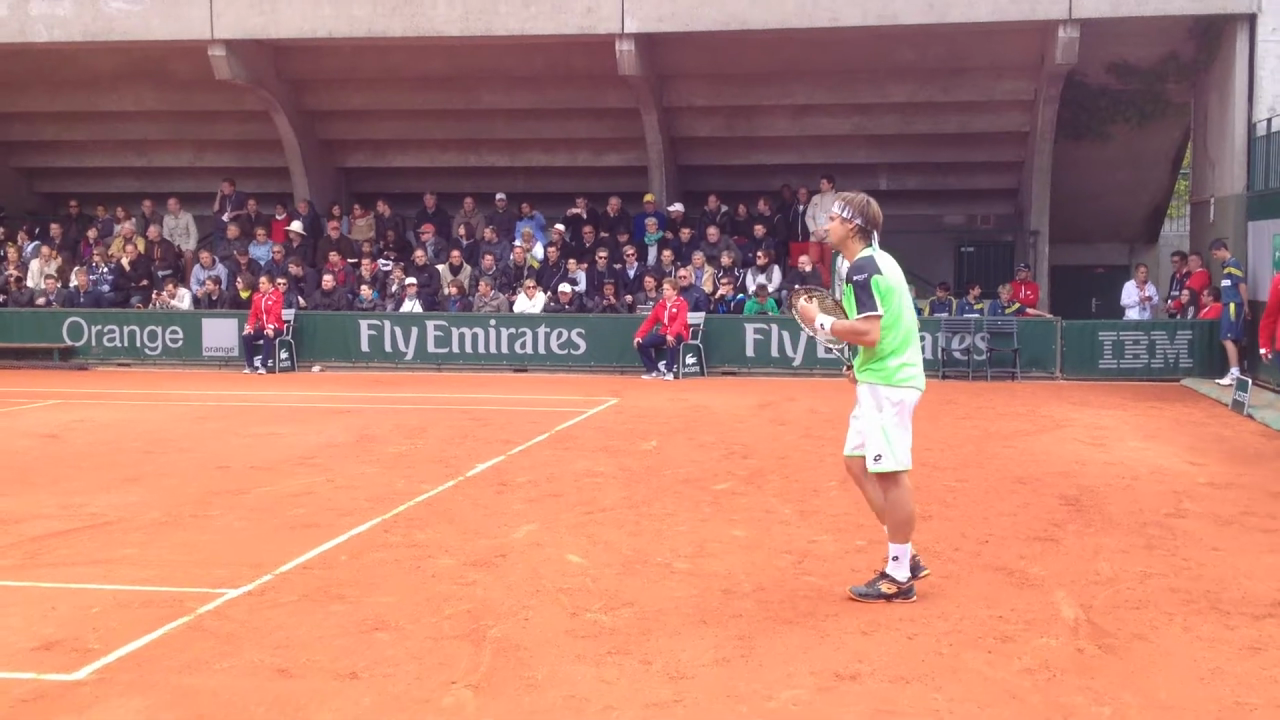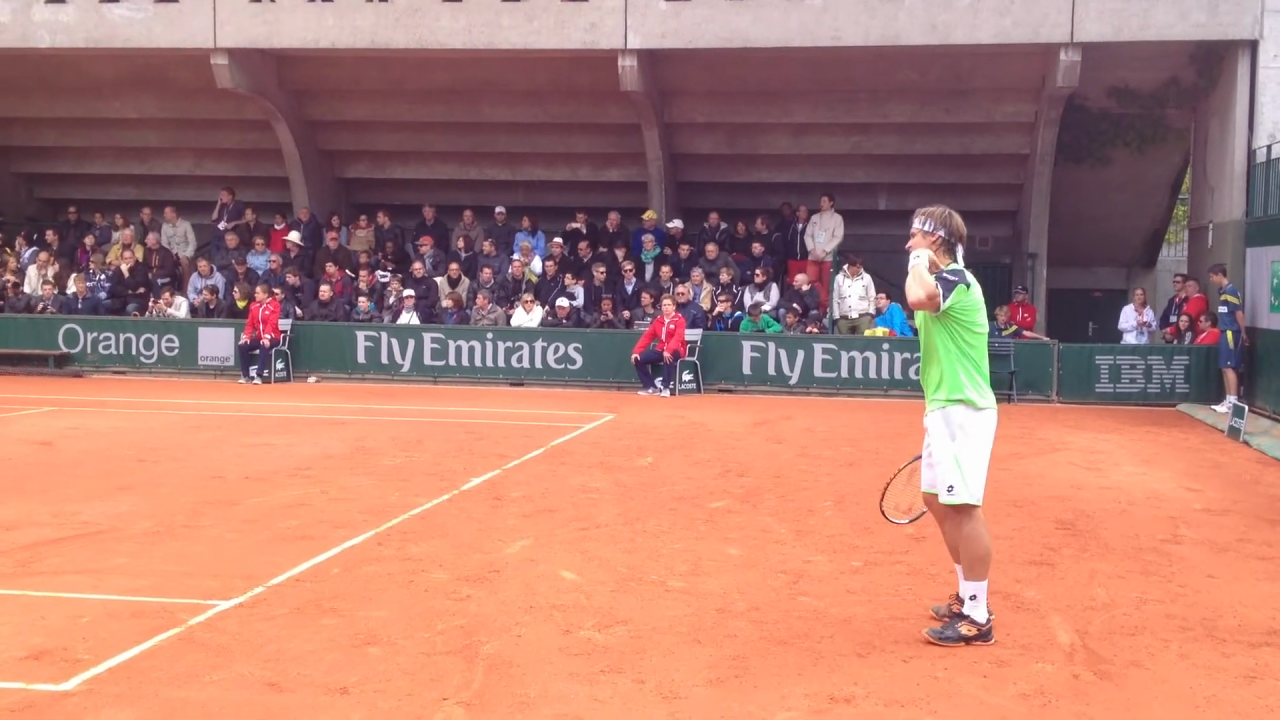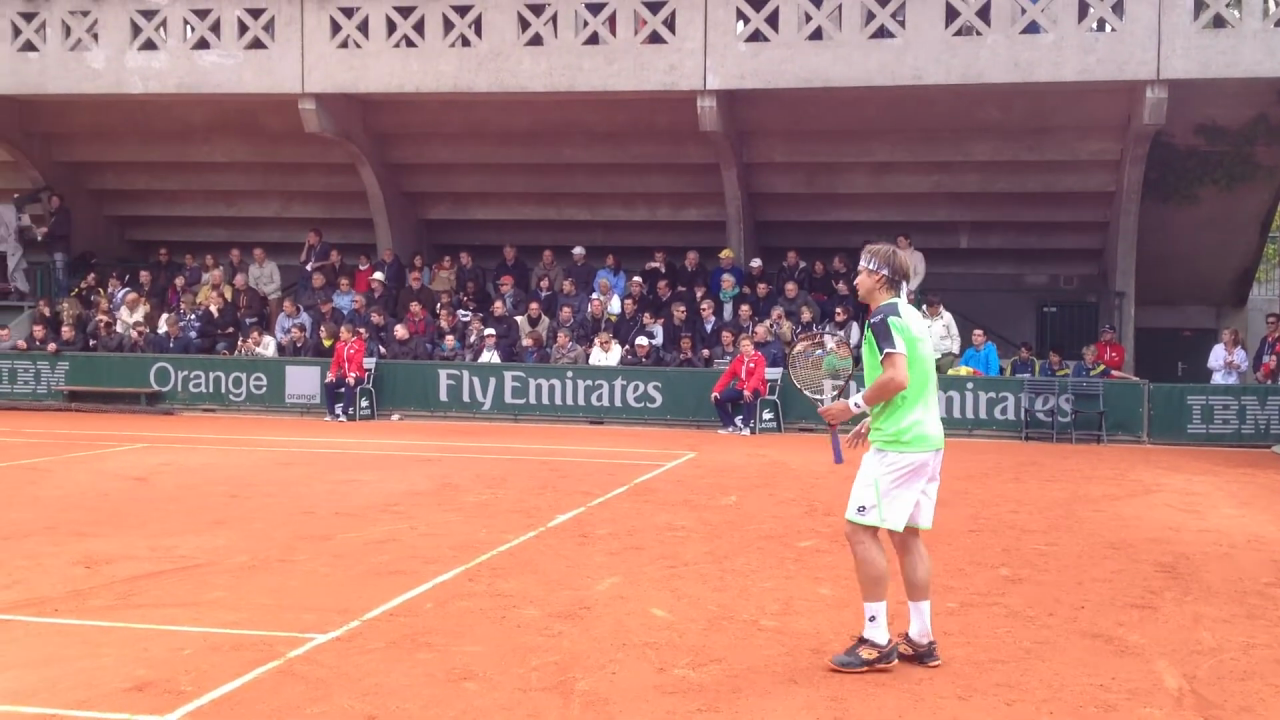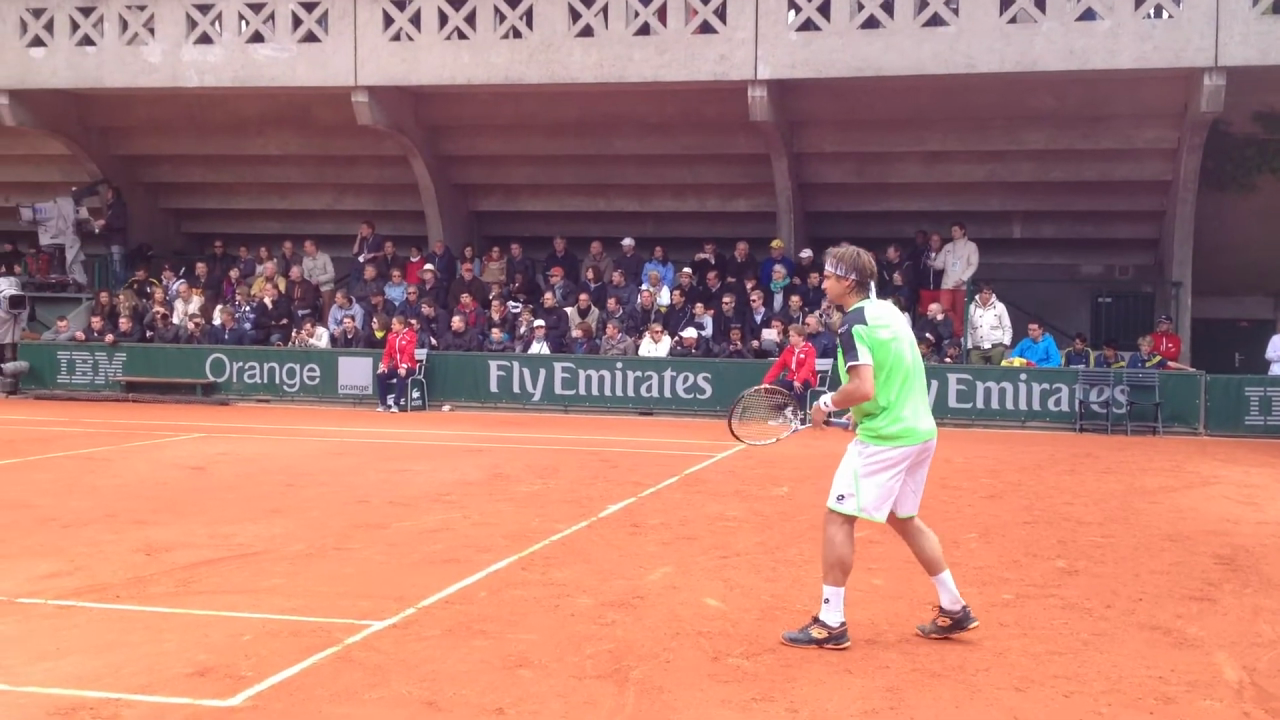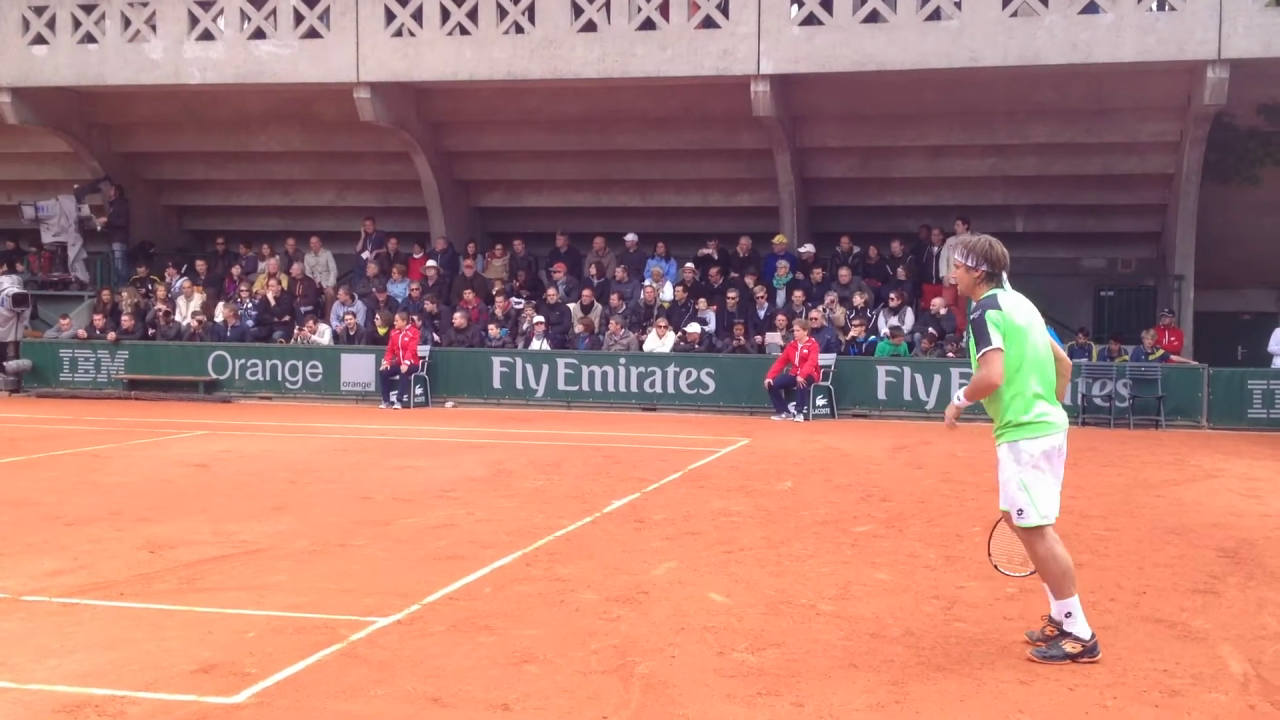
dt=1s
person 1, frame 1
left shoulder: (862, 268)
right shoulder: (878, 261)
left elbow: (869, 334)
left wrist: (818, 319)
right wrist: (862, 365)
left hip: (886, 384)
right hip: (886, 380)
left knee: (890, 475)
right knee: (859, 464)
left ankle: (897, 575)
right ankle: (906, 559)
person 1, frame 2
left shoulder: (954, 279)
right shoulder: (948, 280)
left elbow: (917, 298)
left wrist: (918, 262)
left hip: (961, 411)
right hip: (947, 409)
left knee: (962, 509)
right knee: (938, 502)
left ankle: (977, 617)
right ankle: (968, 597)
person 1, frame 3
left shoulder: (884, 317)
right shoulder: (910, 316)
left elbow: (897, 378)
left wrist: (853, 406)
right wrist: (874, 420)
left hip: (898, 445)
right hip: (926, 441)
left knee: (861, 532)
right knee: (907, 536)
left ankle: (876, 639)
right ankle: (920, 639)
person 1, frame 4
left shoulder: (853, 324)
right shoulder: (888, 311)
left elbow: (863, 389)
left wrist: (826, 403)
right wrist: (848, 405)
left hip: (884, 438)
right hip: (919, 432)
left knee: (838, 520)
right knee: (905, 519)
left ankle: (831, 622)
right ankle: (953, 609)
person 1, frame 5
left shoulder: (987, 311)
right shoulder: (1018, 303)
left elbow: (992, 377)
right elbow: (1063, 363)
left wrist: (959, 399)
left hip: (1024, 435)
right hip: (1044, 427)
left knee: (1035, 530)
right knee: (1023, 522)
left ankle: (1079, 635)
right ankle: (1062, 618)
